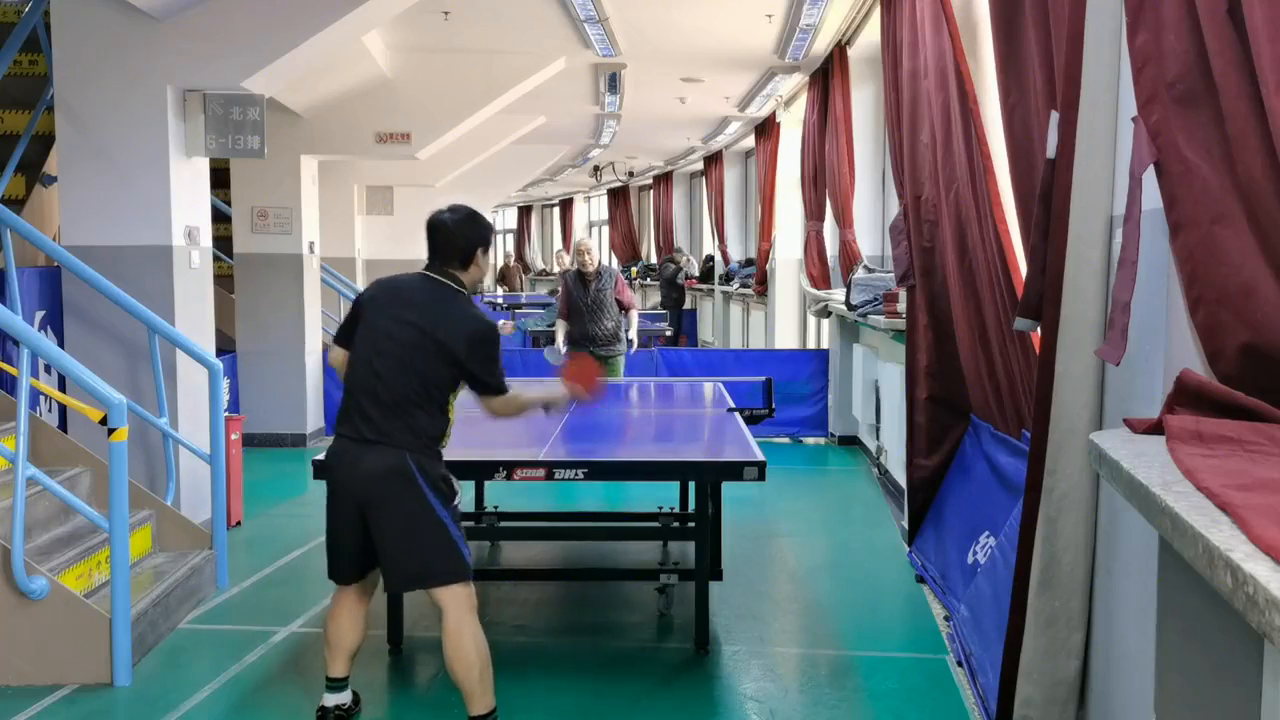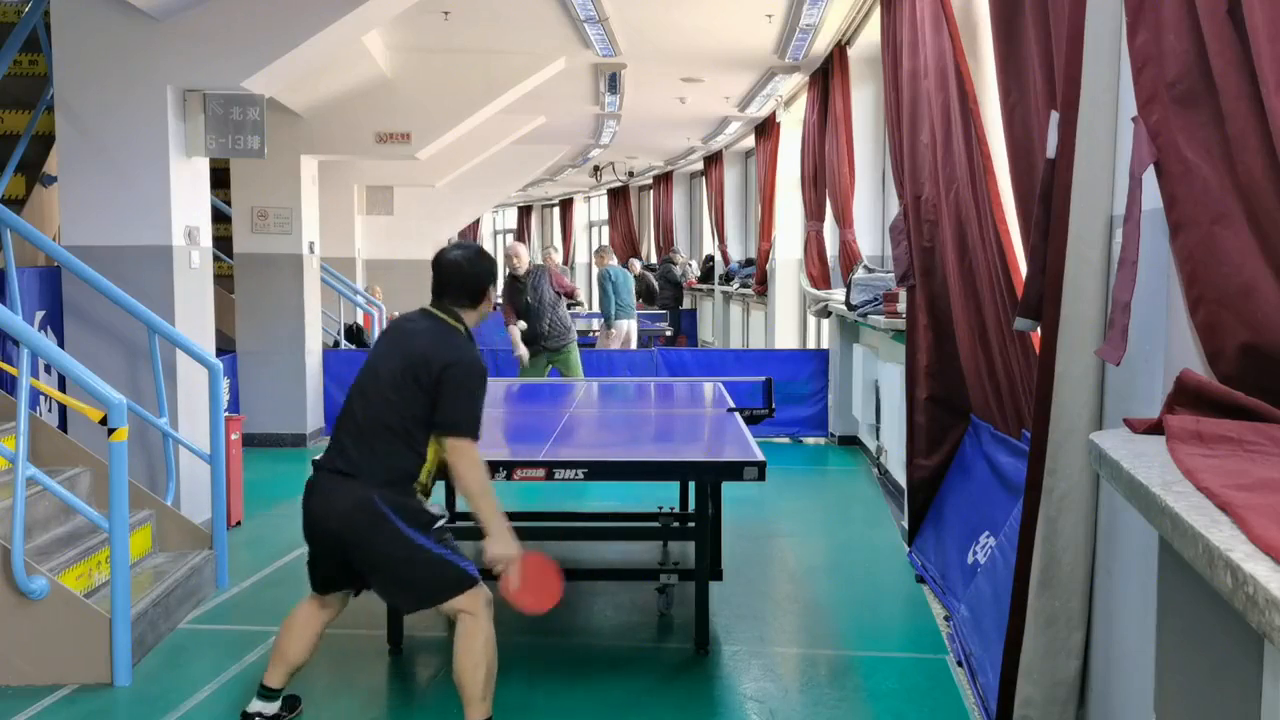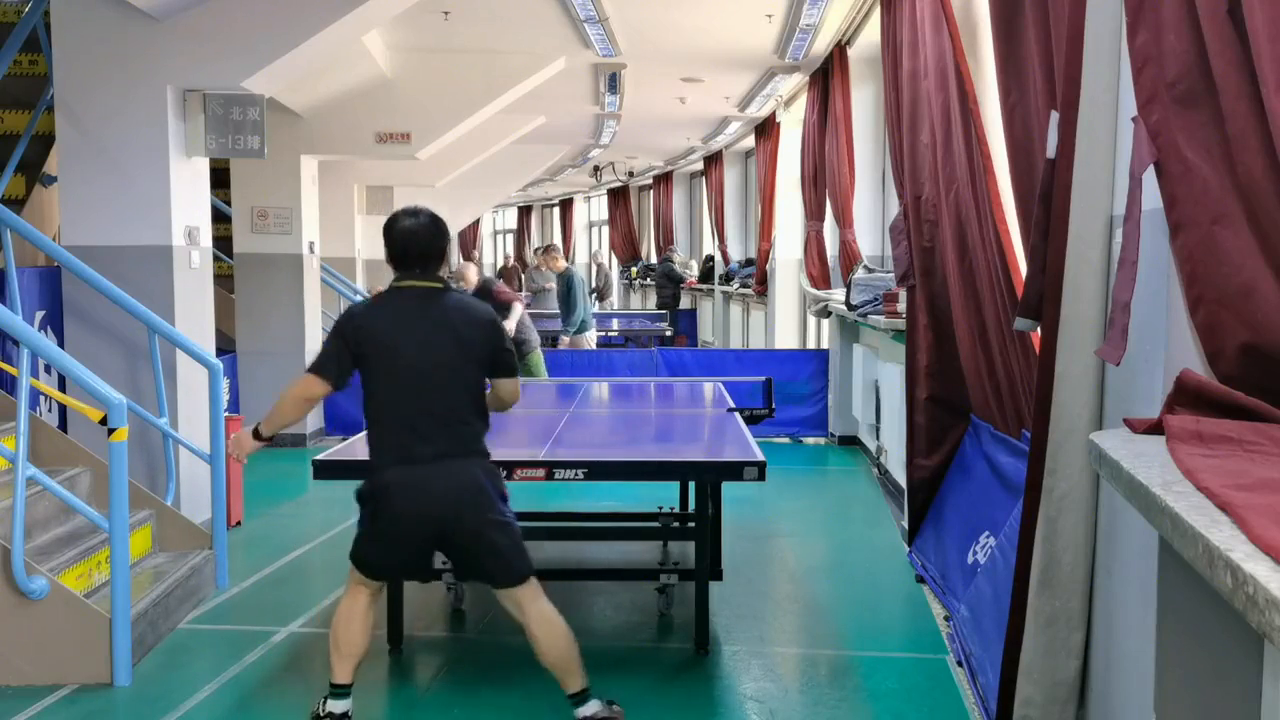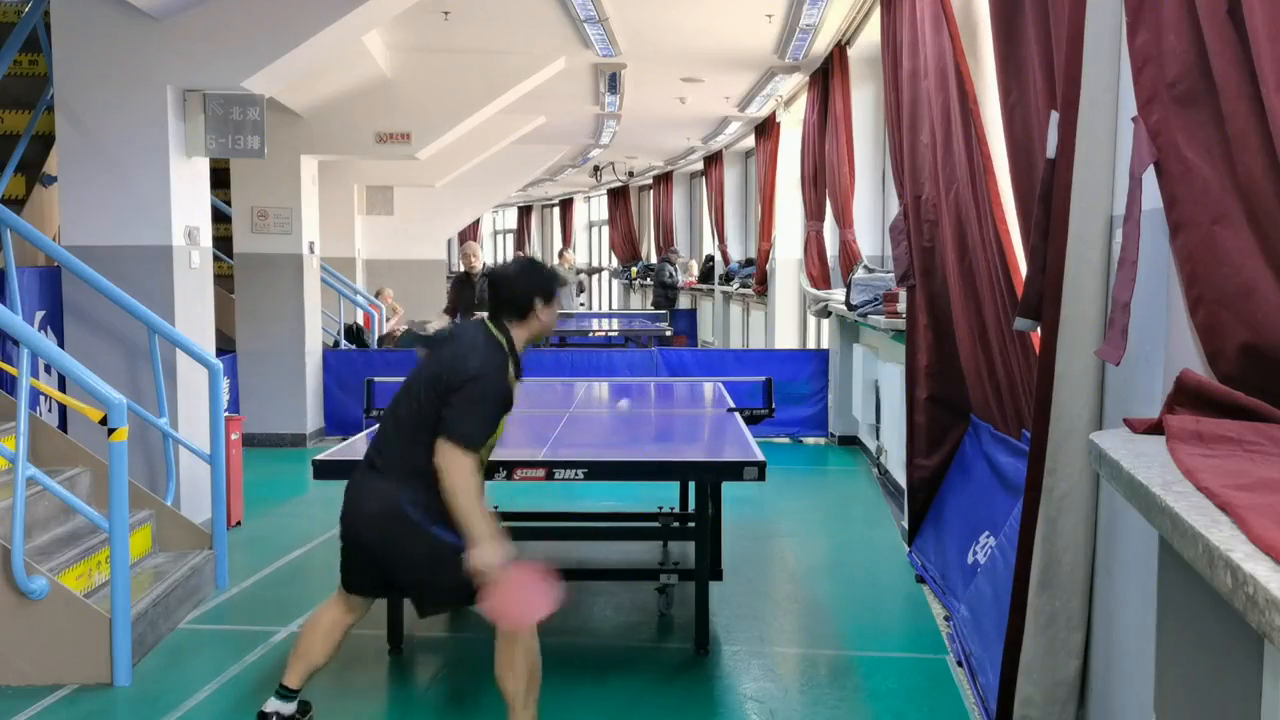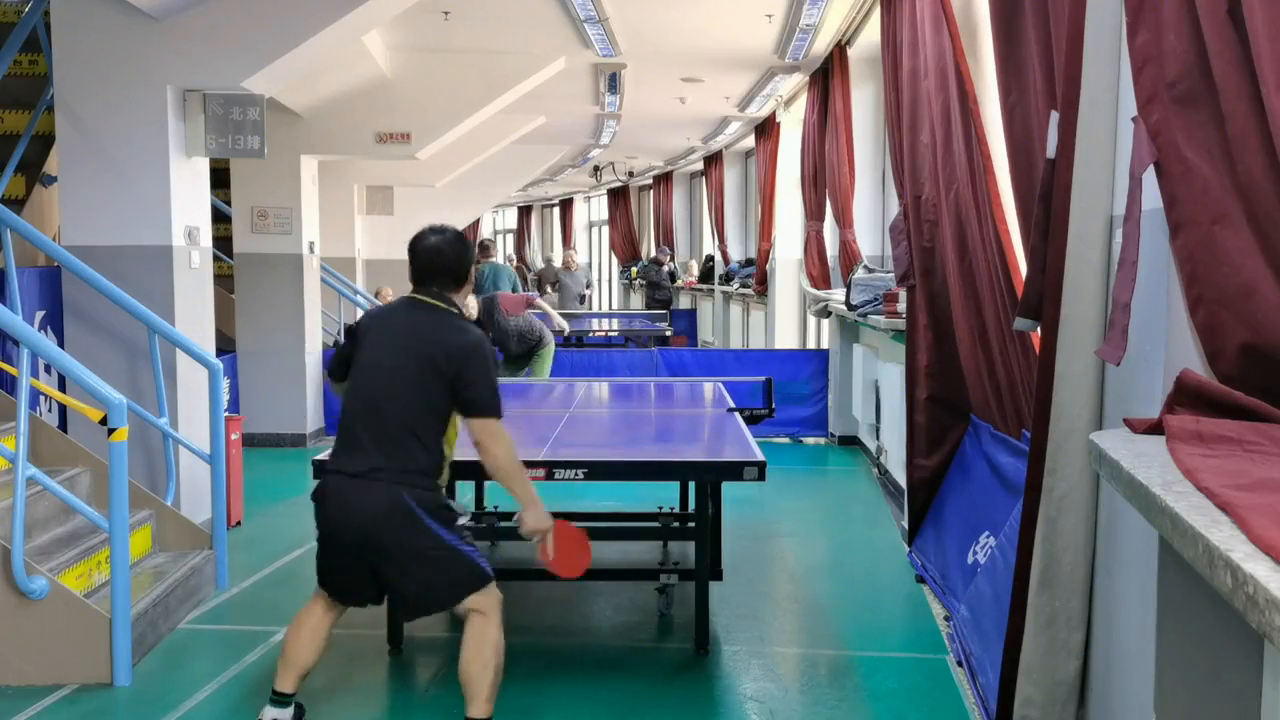
dt=1s
person 1, frame 1
left shoulder: (382, 291)
right shoulder: (473, 324)
left elbow: (339, 358)
right elbow: (499, 405)
right wrist: (547, 398)
left hip: (346, 460)
right hip: (404, 469)
left knee: (354, 584)
right knee: (456, 598)
person 1, frame 2
left shoulder: (404, 328)
right shoulder: (462, 358)
right elbow: (460, 458)
right wrist: (497, 531)
left hip: (324, 492)
right hip: (375, 504)
left knee: (325, 599)
right knee: (474, 605)
person 1, frame 3
left shoulder: (362, 320)
right shoulder: (480, 316)
left elbow: (309, 390)
right elbow: (509, 395)
left wrist: (259, 432)
left hip: (395, 491)
right hip: (469, 482)
left knee: (361, 587)
right knee: (527, 599)
person 1, frame 4
left shoulder: (468, 335)
right shoulder: (486, 372)
right elbow: (453, 461)
right wrist: (485, 541)
left hip: (364, 500)
right hip: (406, 510)
left knee: (349, 601)
person 1, frame 5
left shoulder: (374, 321)
right shoulder: (468, 343)
left elbow: (336, 377)
right elbow: (488, 437)
right wrist: (530, 504)
left hip: (342, 497)
right hip: (402, 504)
left knee: (327, 601)
right knee: (484, 606)
